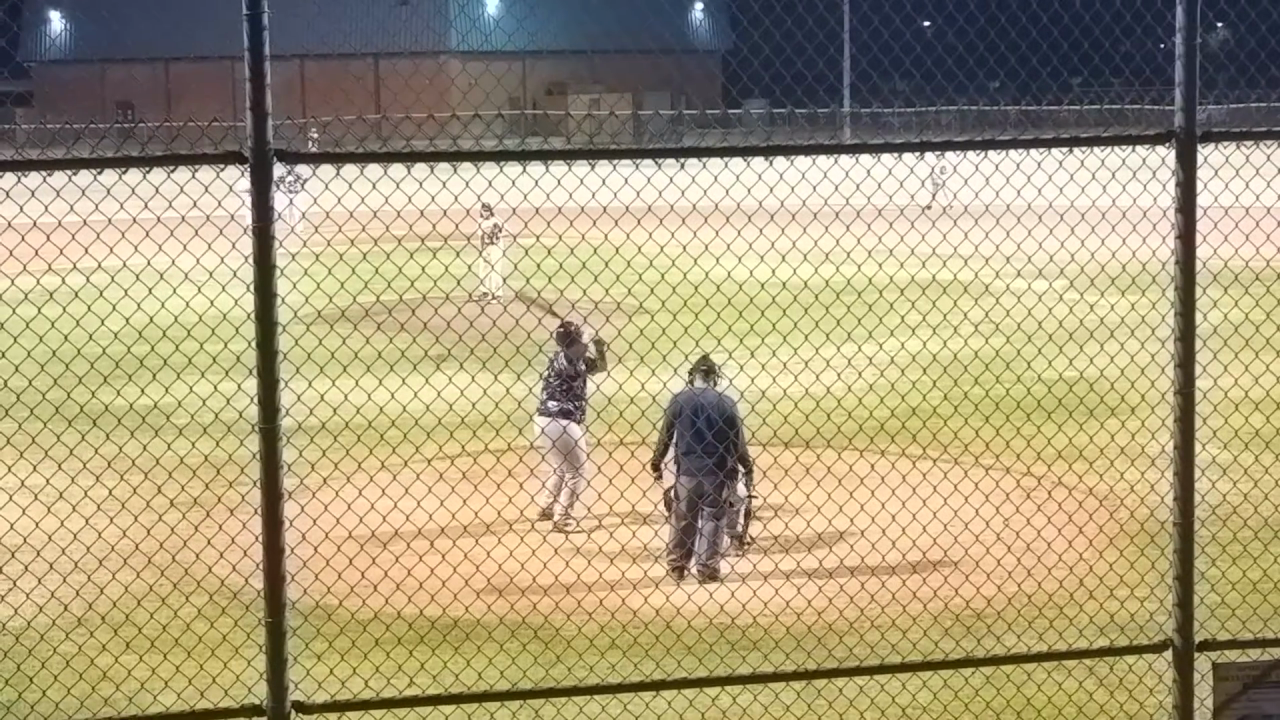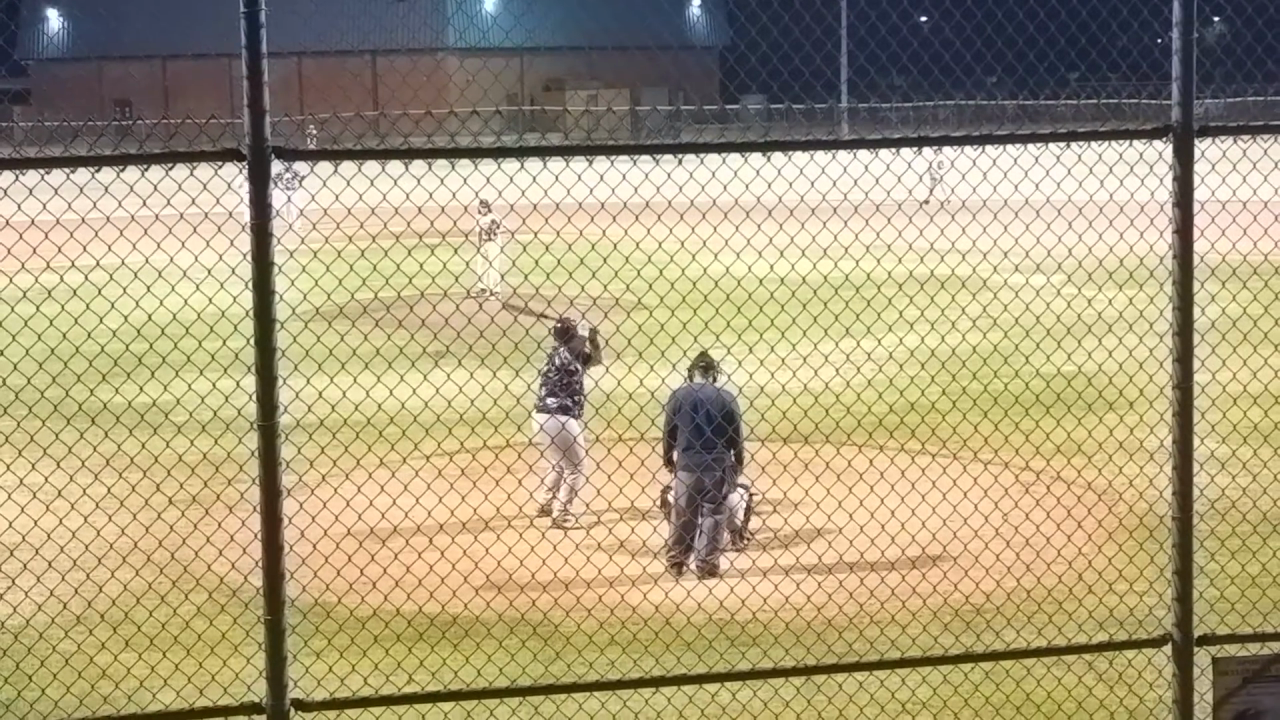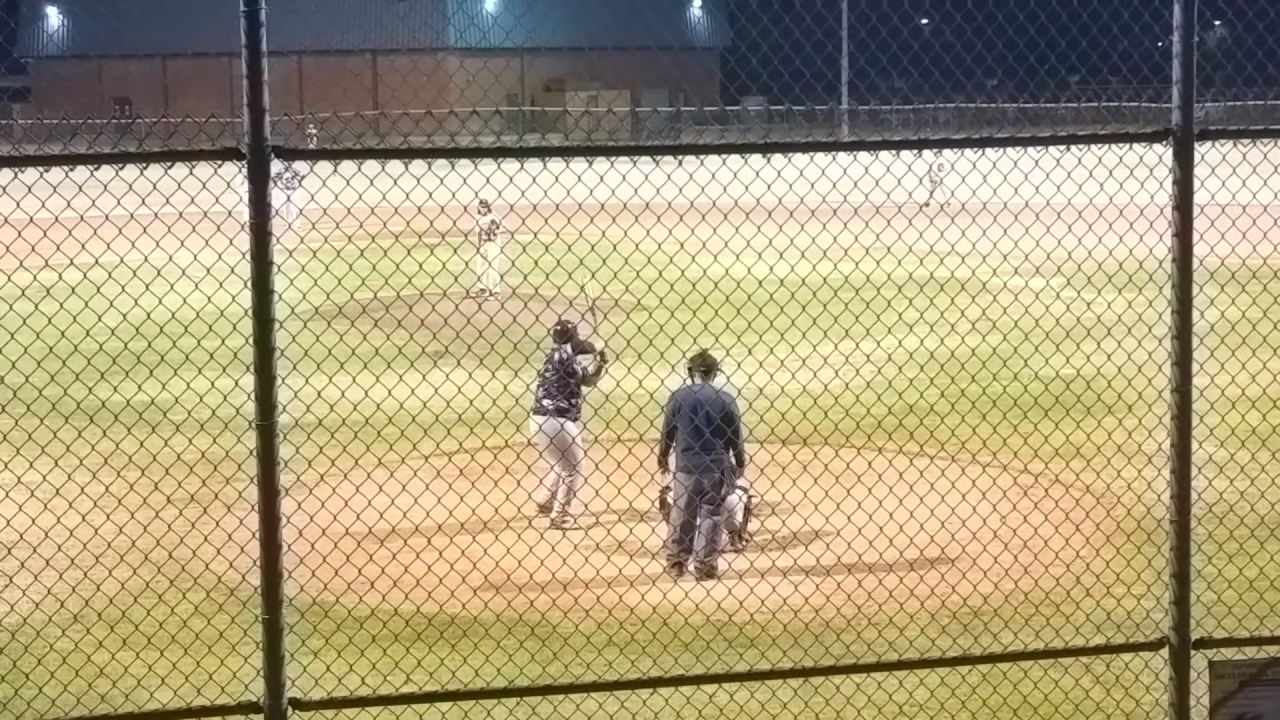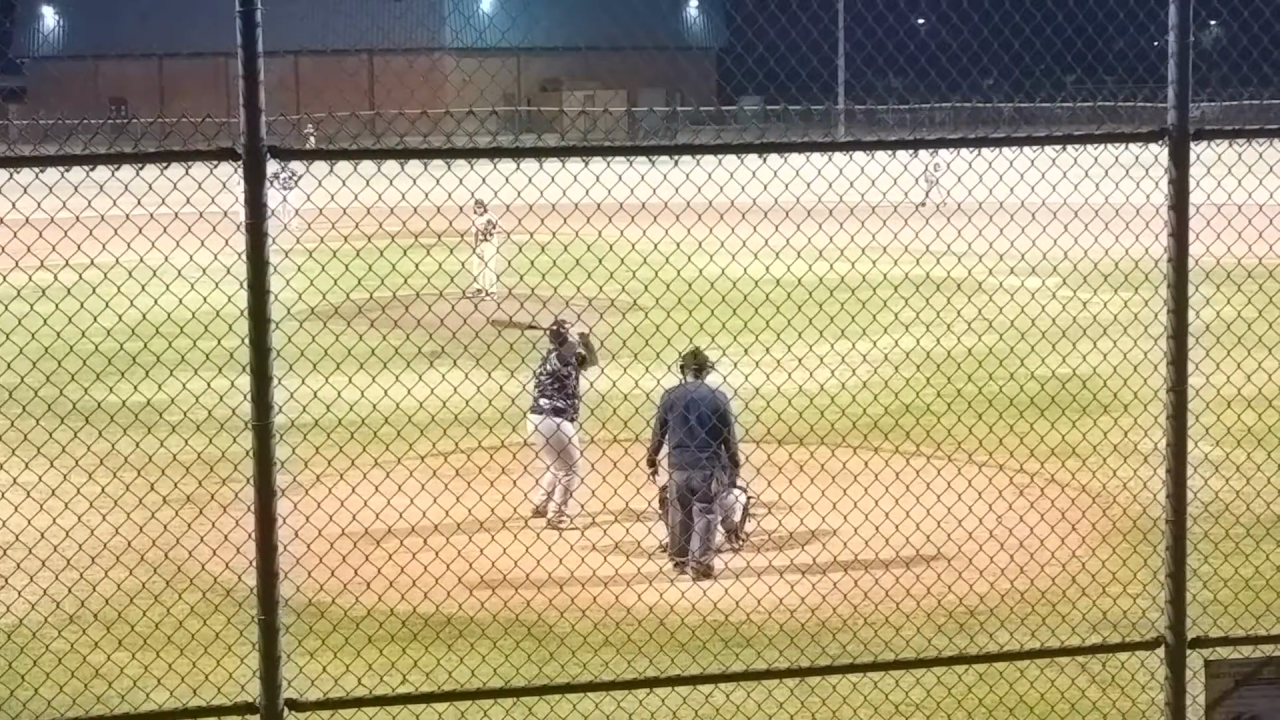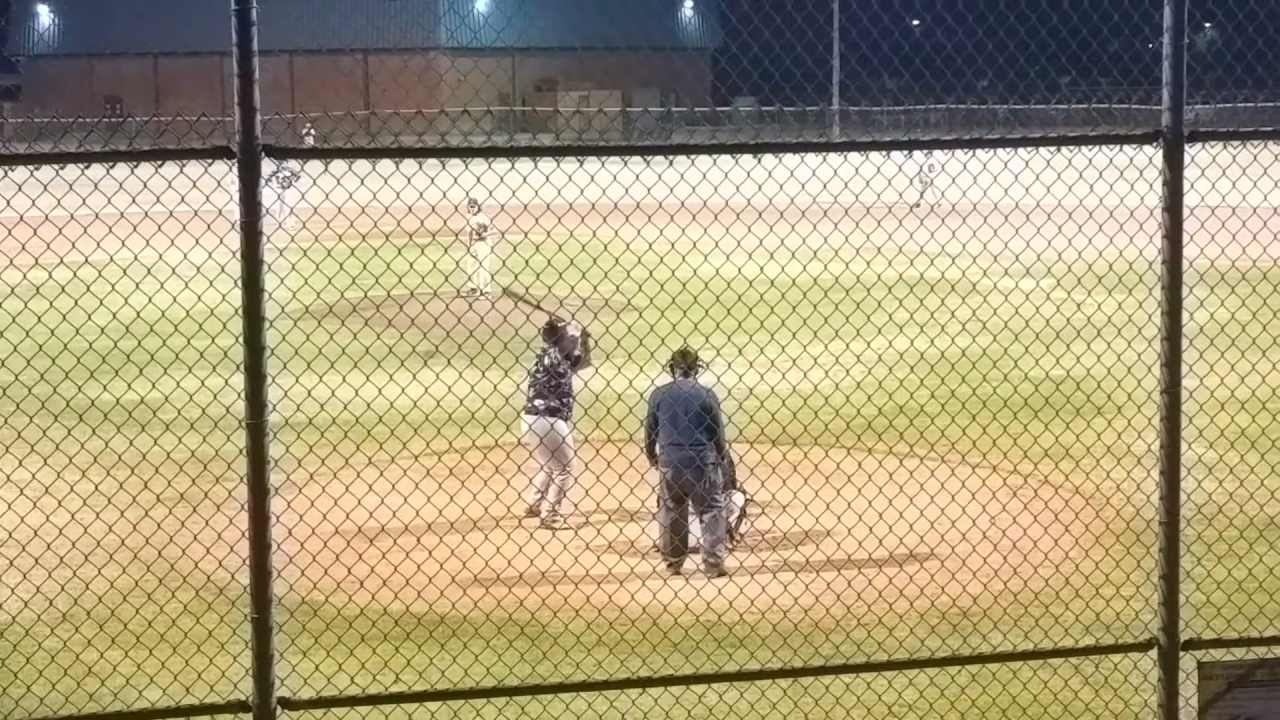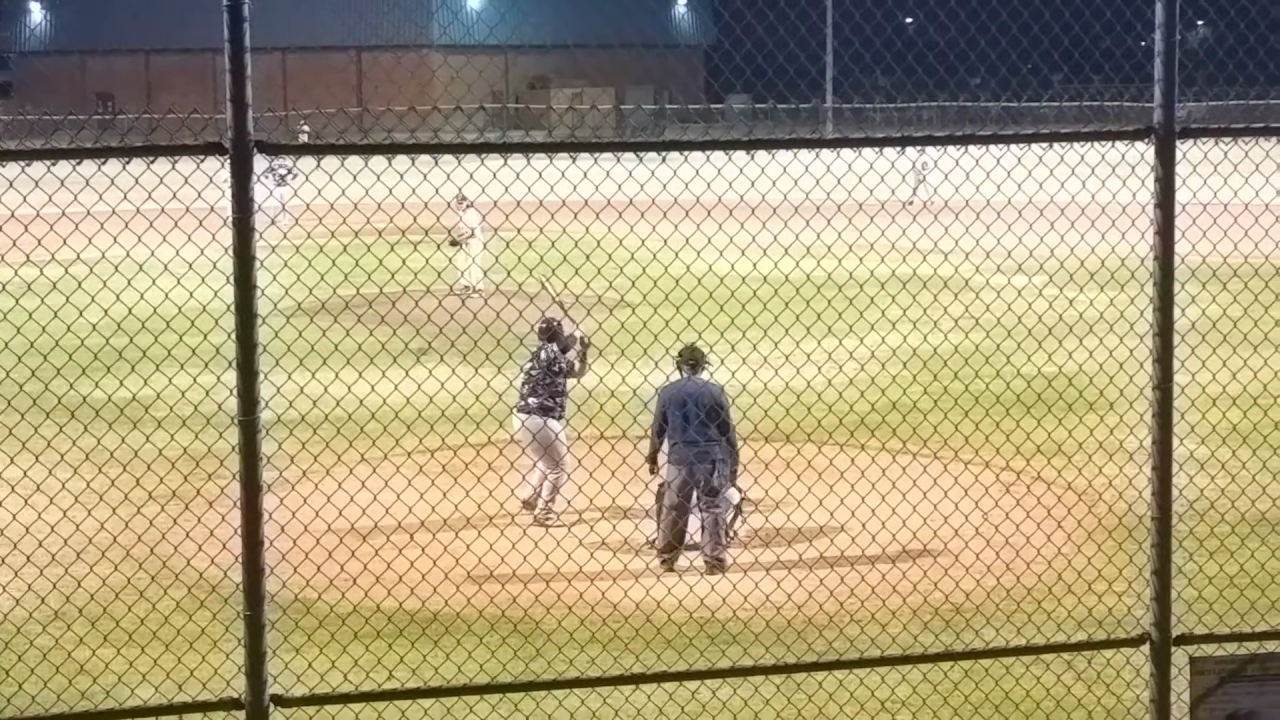
dt=0.4s
person 1, frame 1
left shoulder: (679, 400)
right shoulder: (726, 402)
left elbow: (665, 437)
right elbow: (738, 441)
left wrist: (656, 464)
right wrist: (748, 469)
left hip: (687, 470)
right hip: (718, 471)
left knee: (682, 519)
right knee: (713, 520)
left ankle: (676, 566)
right ankle: (707, 568)
person 1, frame 2
left shoulder: (678, 396)
right shoulder: (726, 397)
left elbow: (668, 434)
right elbow: (736, 436)
left wrist: (668, 459)
right wrist: (738, 462)
left hip: (686, 466)
right hip: (718, 466)
left knee: (682, 515)
right knee: (713, 516)
left ankle: (676, 562)
right ankle: (706, 564)
person 1, frame 3
left shoulder: (678, 397)
right shoulder: (725, 399)
left elbow: (667, 435)
right elbow: (736, 438)
left wrist: (662, 460)
right wrist: (740, 464)
left hip: (686, 466)
right hip: (717, 467)
left knee: (681, 517)
right knee: (712, 517)
left ankle: (676, 563)
right ankle: (704, 566)
person 1, frame 4
left shoulder: (670, 396)
right shoulder: (717, 397)
left elbow: (659, 433)
right elbow: (728, 437)
left wrist: (652, 459)
right wrist: (734, 465)
left hip: (679, 465)
right hip: (709, 465)
left knee: (678, 514)
right knee: (706, 516)
left ankle: (680, 560)
right ankle: (700, 566)
person 1, frame 5
left shoulder: (660, 394)
right shoulder: (707, 395)
left elbow: (650, 431)
right elbow: (718, 434)
left wrist: (651, 455)
right wrist: (722, 459)
left hip: (670, 462)
right hip: (702, 462)
left knee: (671, 513)
right knee: (712, 512)
left ankle: (673, 561)
right ankle: (714, 563)
person 1, frame 6
left shoulder: (668, 391)
right shoulder: (715, 391)
left elbow: (658, 429)
right elbow: (727, 428)
left wrist: (652, 456)
right wrist: (734, 455)
left hip: (679, 459)
right hip: (711, 459)
left knee: (673, 511)
right knee: (713, 511)
left ankle: (666, 559)
right ankle: (714, 561)
person 2, frame 1
left shoulder: (578, 359)
right shoulder: (561, 359)
left elbow: (600, 367)
right elbow: (572, 357)
left wrist: (600, 348)
right wrist: (584, 343)
left hip: (550, 422)
right hip: (559, 423)
left knee: (559, 468)
right knee: (576, 471)
left ankle: (546, 508)
right ankle: (563, 519)
person 2, frame 2
left shoulder: (571, 355)
right shoulder: (559, 355)
left elbow: (595, 359)
right elbow: (576, 348)
left wrist: (593, 338)
right wrist: (583, 336)
left hip: (549, 418)
right hip: (558, 419)
left knee: (559, 464)
right knee: (575, 467)
left ankle: (545, 504)
right ankle: (562, 514)
person 2, frame 3
left shoulder: (570, 360)
right shoulder: (559, 356)
left elbow: (590, 381)
right elbow: (579, 346)
left wrist: (600, 363)
right wrist: (594, 349)
left hip: (551, 420)
right hip: (554, 421)
left knee: (562, 465)
right knee: (573, 468)
left ankle: (546, 501)
right ankle: (561, 516)
person 2, frame 4
left shoulder: (568, 357)
right shoulder: (552, 358)
left elbow: (592, 360)
right elbow: (565, 357)
left wrist: (585, 341)
right wrist: (573, 340)
left hip: (551, 421)
right hip: (551, 421)
left knee: (556, 466)
right knee: (570, 468)
left ankle: (542, 506)
right ankle: (558, 516)
person 2, frame 5
left shoulder: (558, 357)
right shoulder: (549, 356)
left elbow: (583, 361)
right elbow: (566, 351)
right wrist: (572, 335)
left hip: (539, 420)
right hip: (547, 421)
left knee: (549, 465)
right knee: (564, 468)
left ankle: (535, 506)
right ankle: (551, 515)
person 2, frame 6
left shoulder: (557, 358)
right shoulder: (546, 352)
left elbow: (578, 372)
right elbow: (566, 344)
left wrist: (583, 351)
right wrist: (576, 336)
left hip: (530, 418)
right hip: (539, 419)
left knee: (546, 462)
right knee: (558, 466)
left ankle: (531, 498)
right ankle: (544, 513)
